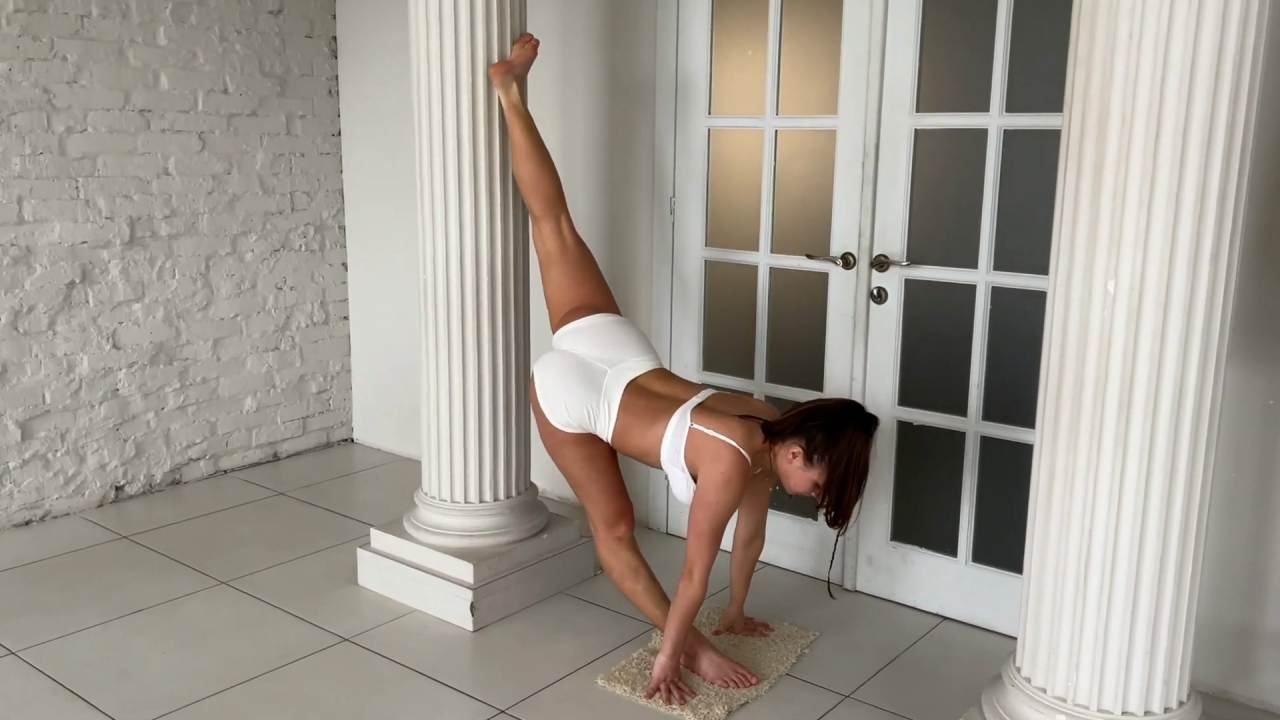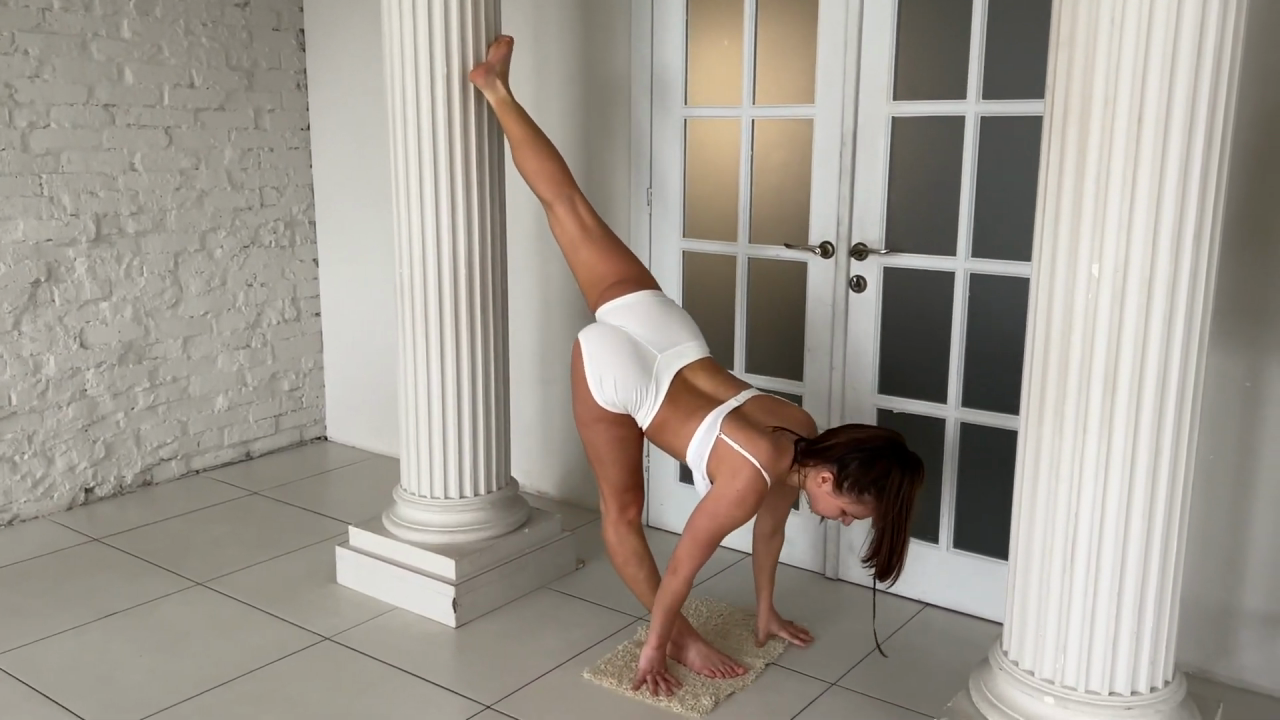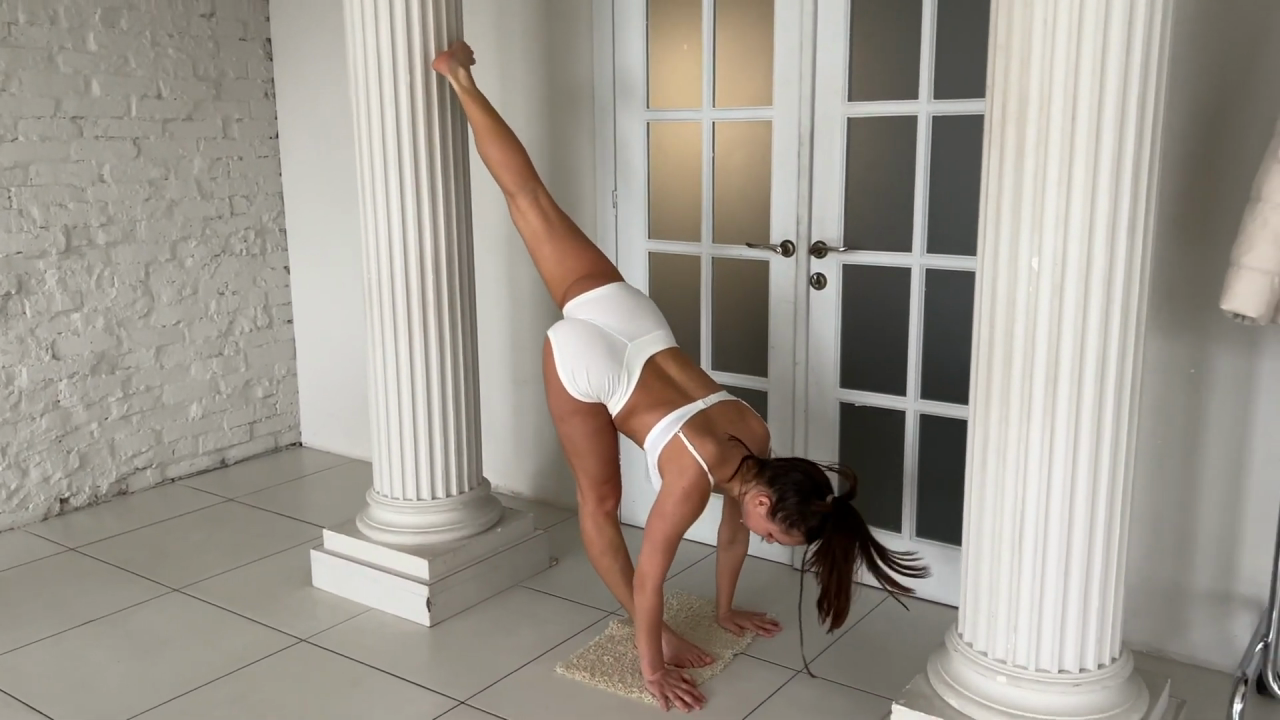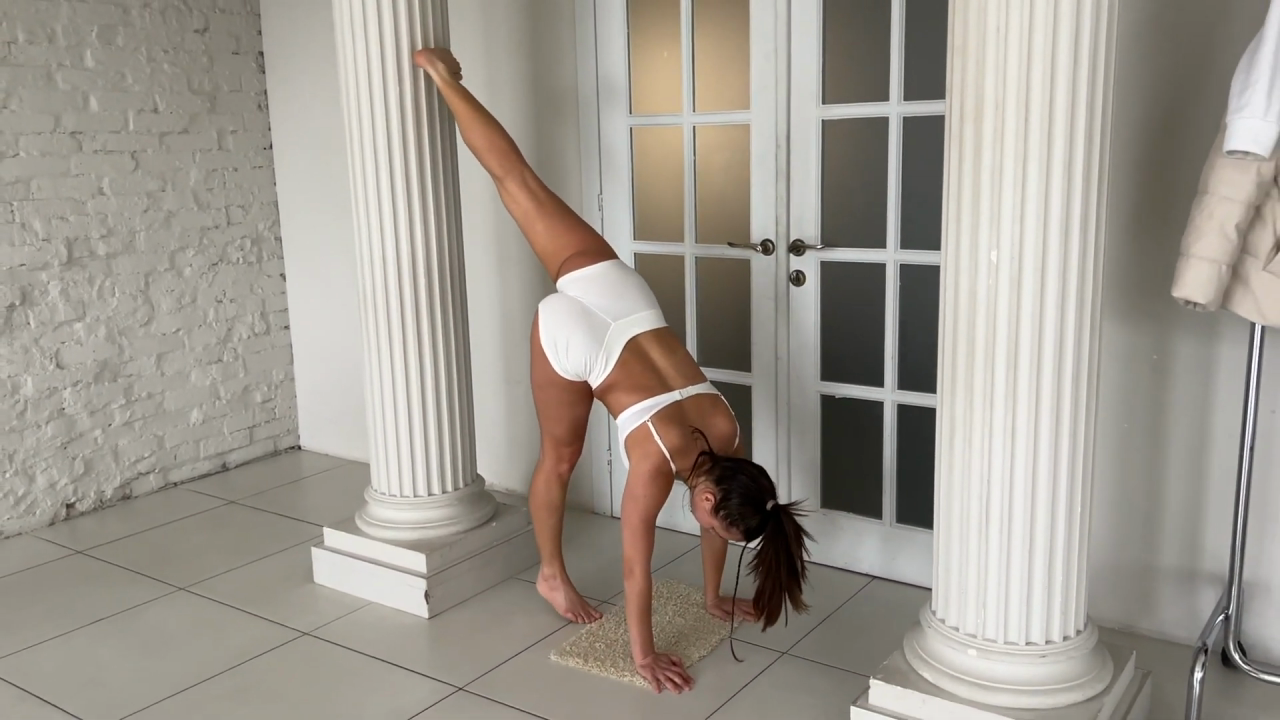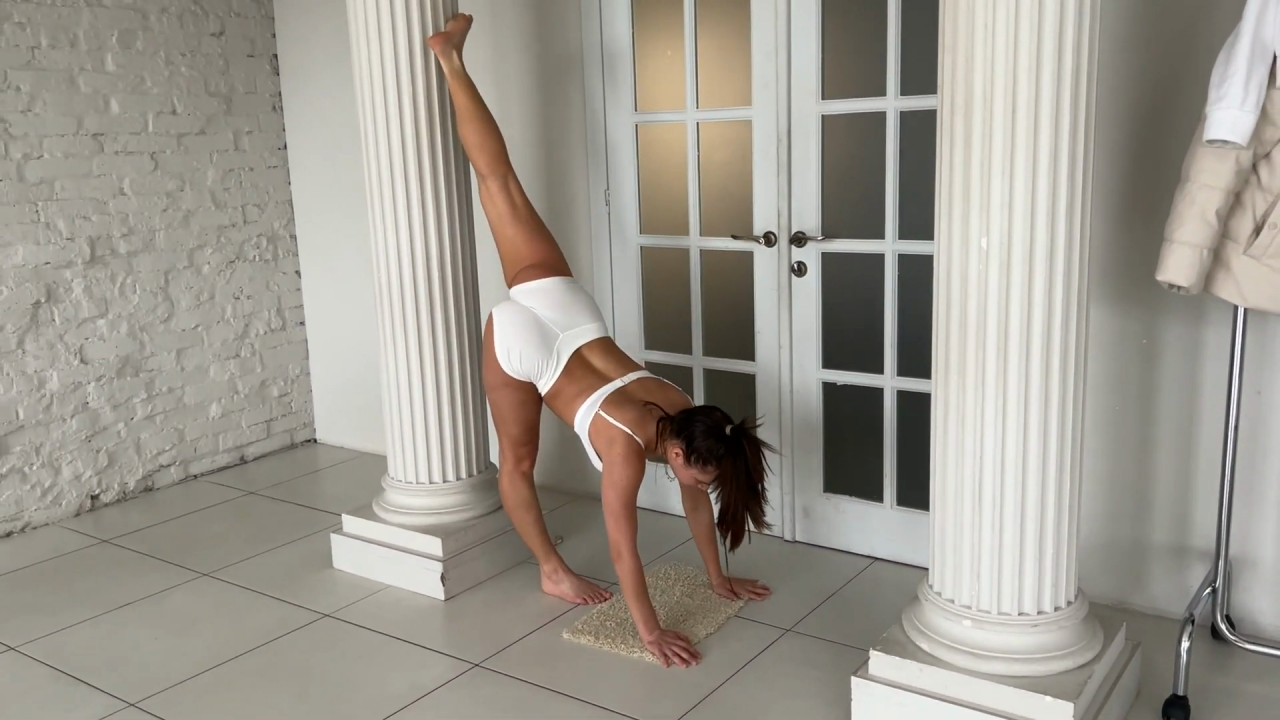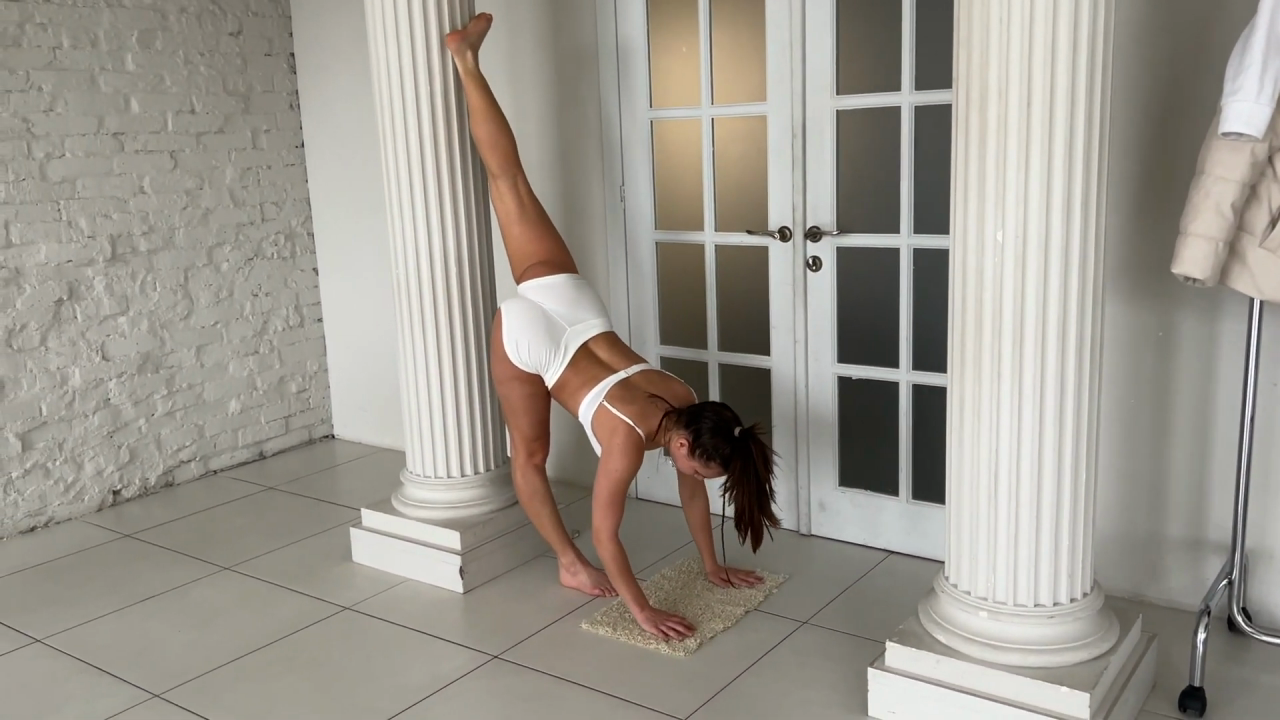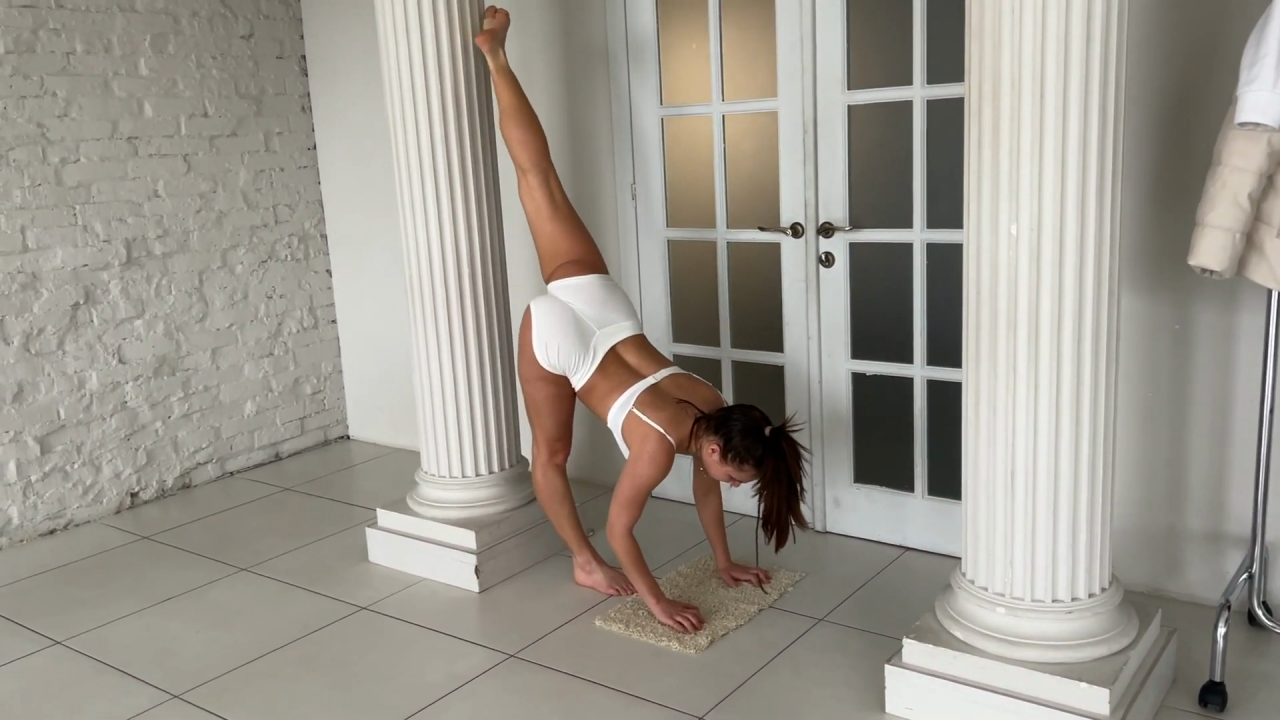
dt=0.7s
person 1, frame 1
left shoulder: (768, 431)
right shoulder: (732, 463)
left elbow: (751, 531)
right elbow: (695, 574)
left wrist: (736, 613)
right wrist: (675, 653)
left hip: (609, 347)
right hip: (571, 389)
left knee: (556, 225)
right knee: (613, 528)
left ankle: (512, 93)
person 1, frame 2
left shoulder: (802, 434)
right shoulder: (751, 478)
left elbow: (771, 525)
right elbow: (683, 569)
left wrist: (766, 613)
right wrist: (658, 646)
left hip: (653, 325)
right hip: (616, 366)
right knee: (622, 510)
left ankle: (497, 88)
person 1, frame 3
left shoulder: (756, 447)
right shoulder: (694, 479)
left elbow: (732, 529)
right elbow: (652, 580)
left wrist: (727, 609)
right wrist: (653, 671)
left hip: (620, 313)
right hip: (586, 354)
left knee: (531, 198)
person 1, frame 4
left shoulder: (726, 439)
right shoulder: (657, 463)
left elbow: (715, 525)
right elbow: (635, 568)
left wrist: (715, 597)
right wrist: (645, 656)
left hip: (612, 289)
right hip: (574, 333)
left knee: (520, 182)
right knee: (560, 459)
left ankle: (444, 74)
right ankle: (551, 575)
person 1, frame 5
left shoulder: (684, 418)
right shoulder: (628, 448)
left elbow: (697, 504)
right elbow: (624, 550)
left wrist: (718, 576)
right wrist: (650, 632)
left hip: (557, 304)
right hip: (521, 338)
left knee: (502, 185)
right knee: (518, 462)
left ankle: (453, 59)
person 1, frame 6
left shoulder: (687, 411)
right shoulder: (629, 437)
left elbow: (691, 492)
right elbow: (606, 533)
left wrist: (713, 567)
right wrist: (643, 612)
left hip: (563, 297)
right hip: (528, 330)
left knee: (509, 179)
right knee: (530, 455)
left ankle: (468, 57)
person 1, frame 7
left shoulder: (715, 415)
right shoulder: (659, 445)
left elbow: (705, 491)
right elbow: (619, 529)
left wrist: (725, 563)
right wrist: (659, 605)
left hip: (593, 299)
right hip: (556, 331)
left knee: (540, 177)
right knee: (551, 455)
left ankle: (498, 52)
